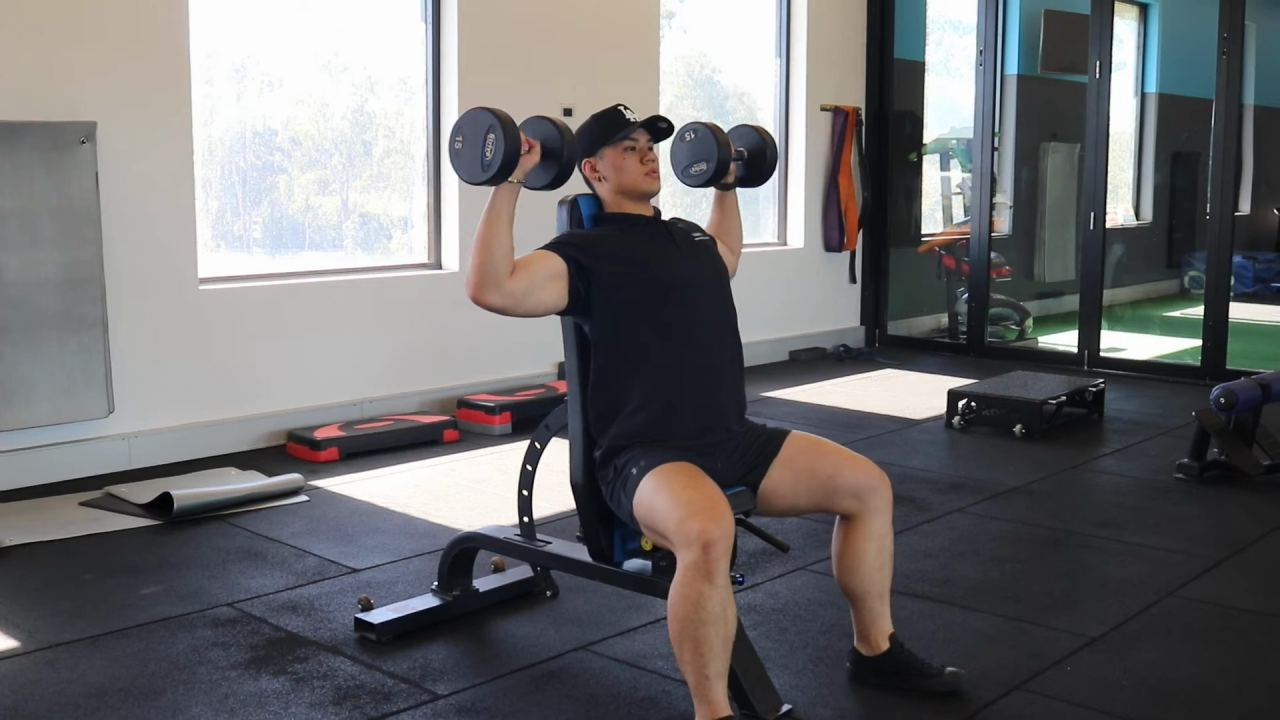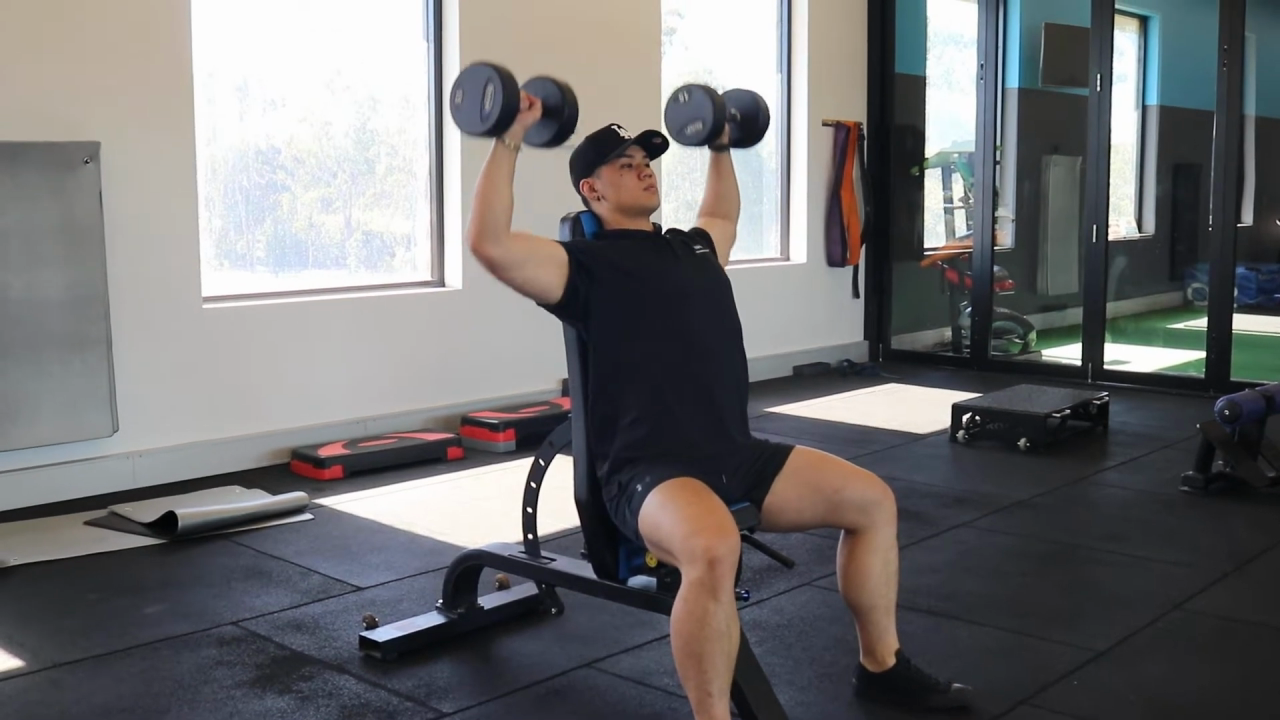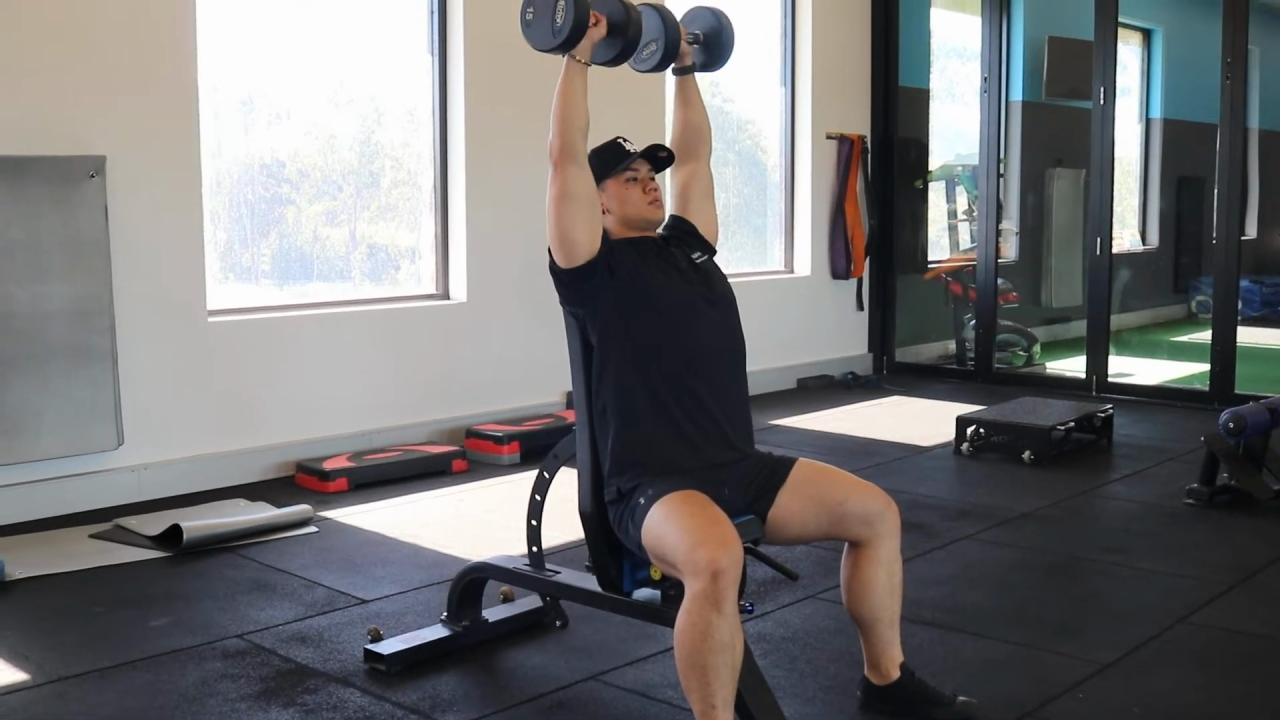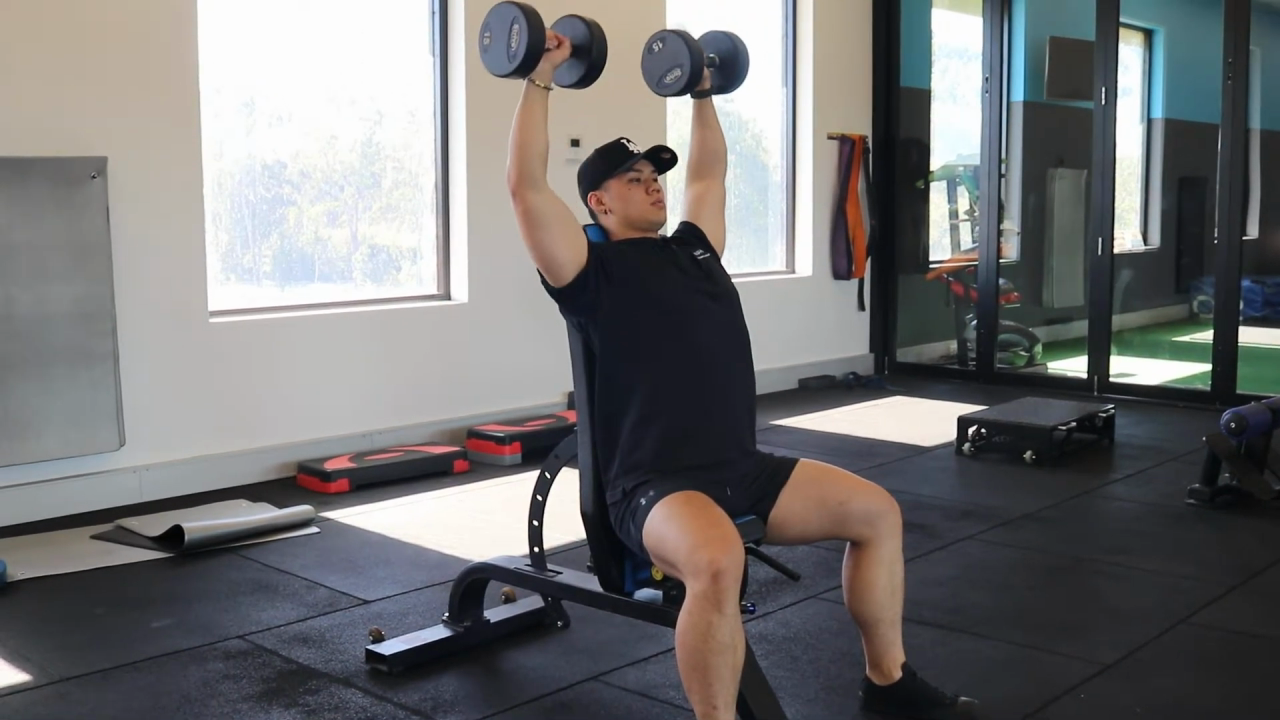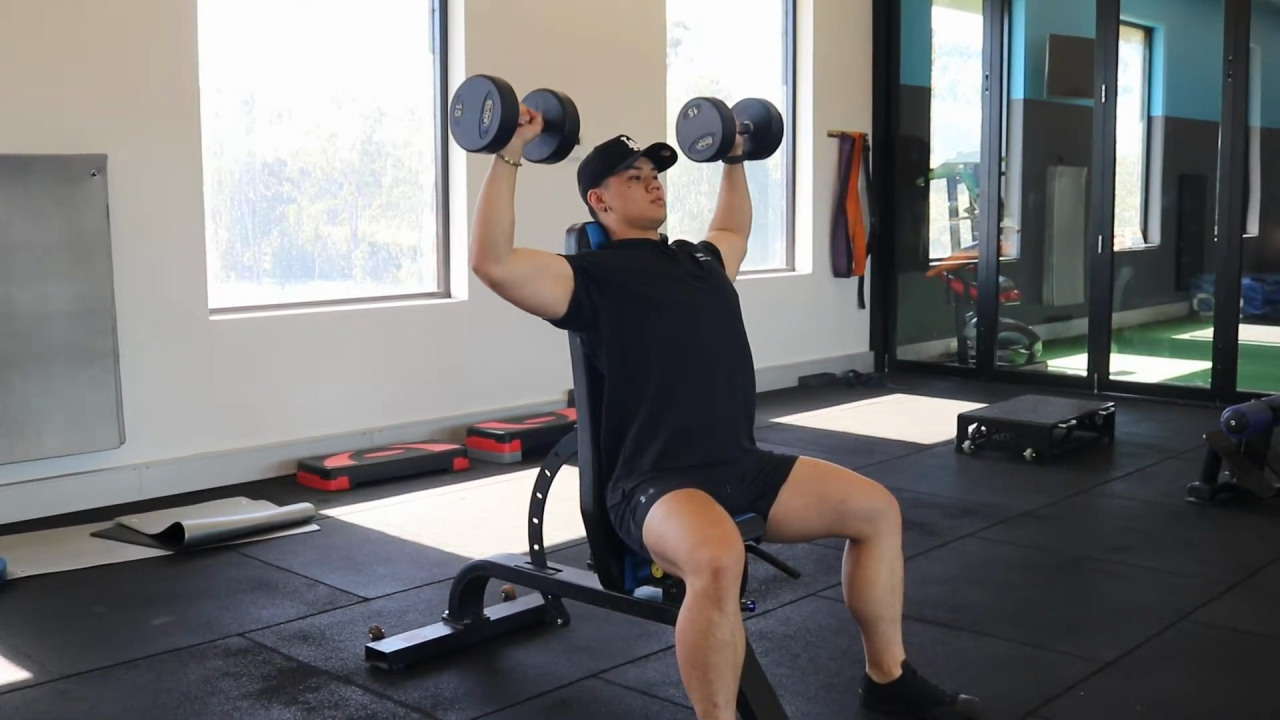
dt=1s
person 1, frame 1
left shoulder: (687, 235)
right shoulder: (589, 250)
left elbow: (727, 258)
right elbow: (490, 288)
left wrist: (726, 185)
right wrist: (509, 183)
left hip: (733, 438)
right hip: (647, 456)
left knee: (868, 486)
right knee: (707, 535)
left ankle: (876, 650)
person 1, frame 2
left shoulder: (689, 246)
right shoulder: (590, 266)
left elbow: (724, 215)
right elbow: (489, 241)
left wrist: (719, 148)
right wrist: (509, 139)
left hip: (736, 453)
right hip: (651, 470)
left knee: (872, 501)
right knee: (714, 550)
left ankle: (882, 666)
person 1, frame 3
left shoulder: (687, 244)
right shoulder: (597, 267)
left elbow: (694, 154)
right elbow: (566, 158)
left wrist: (683, 69)
right wrist: (580, 54)
left hip: (739, 466)
right hip: (655, 484)
left knee: (876, 513)
right knee: (718, 563)
person 1, frame 4
left shoulder: (692, 248)
right shoulder: (597, 272)
left elbow: (710, 173)
right elbow: (526, 187)
left wrist: (700, 94)
right wrist: (540, 78)
left hip: (742, 469)
right hip: (656, 485)
left knee: (877, 512)
right knee: (718, 562)
person 1, frame 5
left shoulder: (696, 257)
right shoulder: (595, 275)
left elbow: (734, 231)
right elbow: (492, 262)
left wrist: (732, 160)
right wrist: (510, 155)
left hip: (744, 466)
right hip: (657, 482)
left knee: (877, 510)
right knee: (718, 561)
